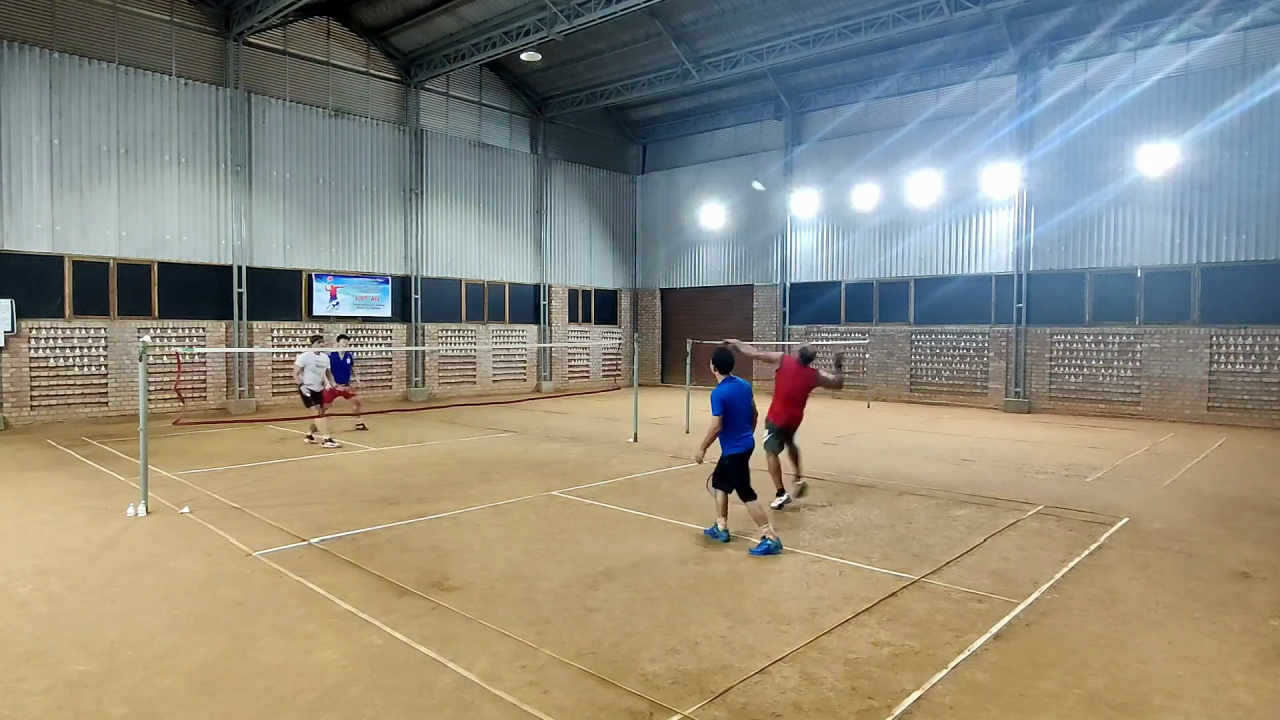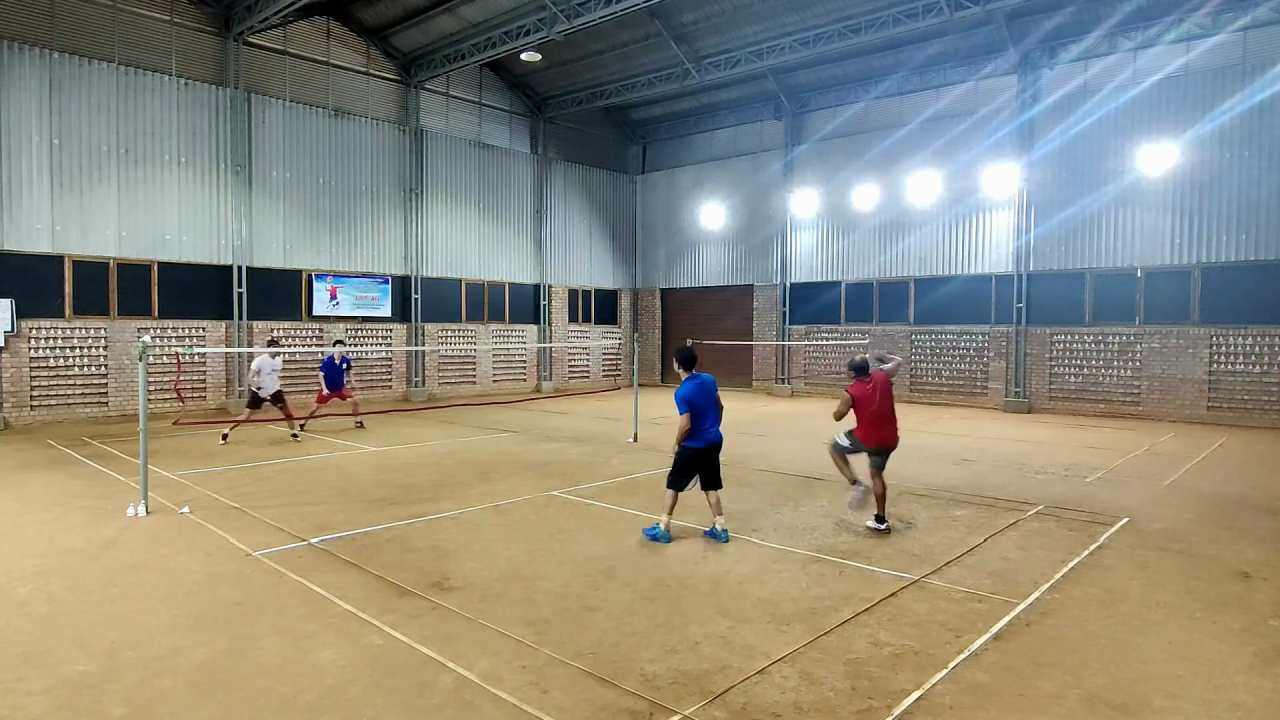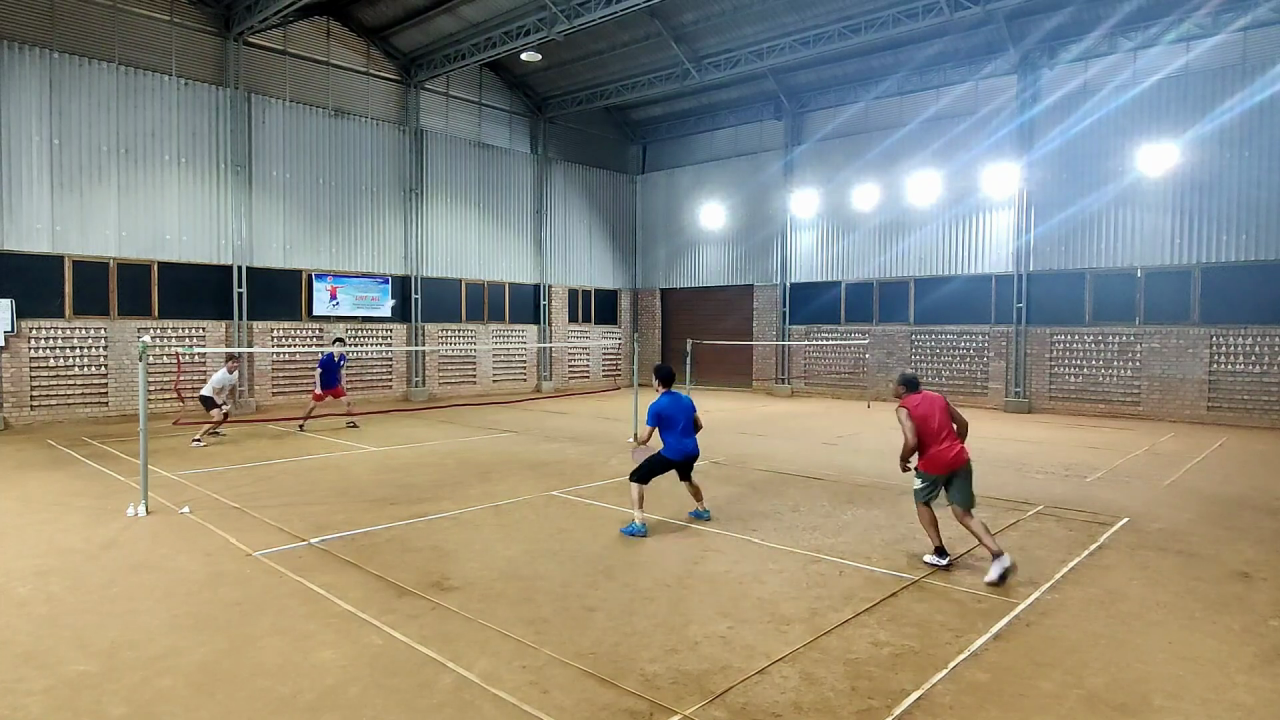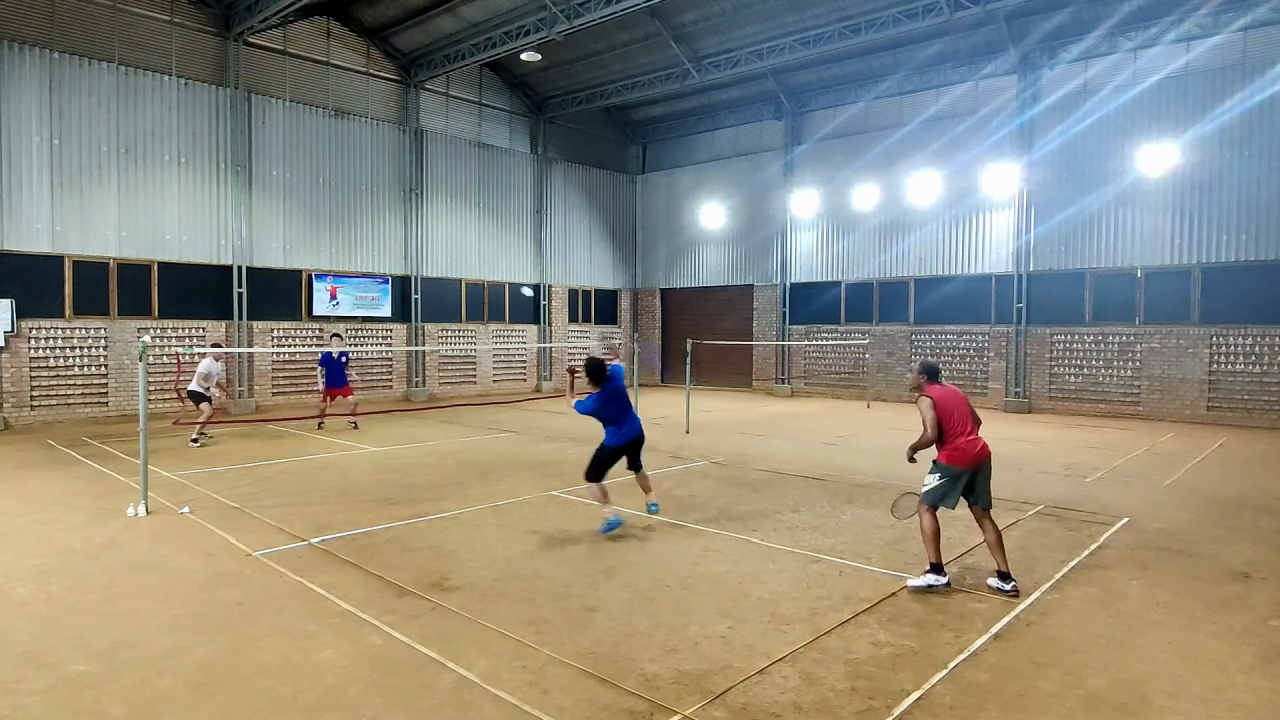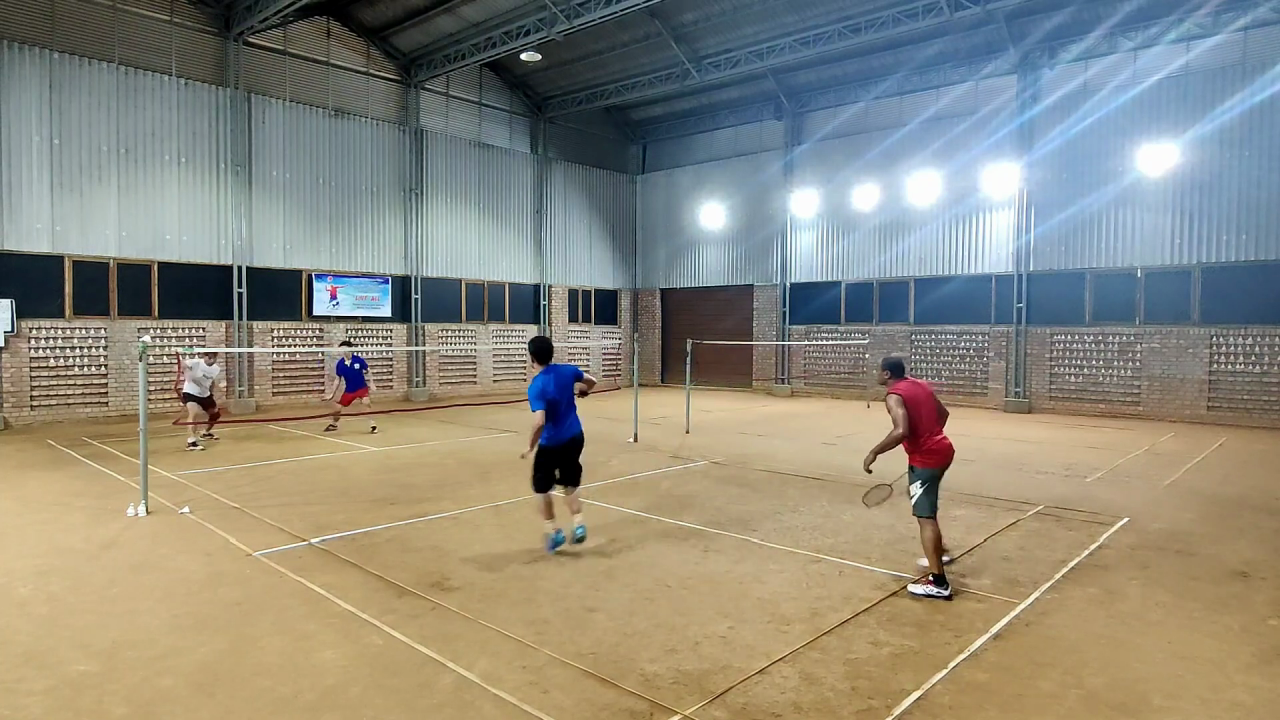
dt=0.4s
person 1, frame 1
left shoulder: (784, 360)
right shoulder: (815, 375)
left elbow: (751, 353)
right elbow: (838, 384)
left wrist: (736, 343)
right wrist: (838, 365)
left hip: (777, 417)
right hip: (796, 418)
left knee: (772, 453)
right knee: (791, 445)
left ankle: (781, 494)
right ankle: (799, 479)
person 1, frame 2
left shoulder: (851, 392)
right shoulder: (881, 375)
left elbow: (838, 416)
right elbow: (897, 361)
left wrist: (838, 409)
right wrist: (883, 356)
left hip: (867, 437)
right hip: (890, 439)
left knee: (835, 449)
right knee: (876, 474)
left ankle: (855, 484)
right ankle: (881, 520)
person 1, frame 3
left shoulder: (903, 408)
right shoulder: (937, 397)
left elbow: (911, 442)
right elbow: (962, 423)
left wrist: (903, 459)
left hip: (933, 463)
right hip: (959, 458)
left knee: (922, 503)
right knee: (964, 514)
left ankle: (940, 553)
right ankle: (999, 557)
person 1, frame 4
left shoulder: (925, 398)
right shoulder: (954, 391)
left elbow: (930, 435)
right elbow: (977, 422)
left wrist: (912, 449)
left hip: (954, 459)
right hip: (980, 454)
left knee: (926, 509)
right knee: (983, 515)
left ankle: (936, 572)
right ankle: (1005, 579)
person 1, frame 5
left shoulder: (894, 395)
right shoulder: (921, 385)
left elbow: (901, 431)
right elbow: (943, 413)
left wrist: (874, 453)
left hip: (925, 458)
right hip: (943, 450)
left knee: (925, 517)
right knee: (926, 508)
left ankle: (939, 583)
right ankle: (938, 553)
person 2, frame 1
left shoulder: (719, 393)
right shoulder: (744, 385)
left elbow: (716, 427)
right elbow: (754, 413)
left wrist: (702, 449)
left hip: (734, 449)
right hip: (744, 444)
left knee: (746, 494)
right knee: (719, 481)
left ankle: (770, 539)
right ankle: (721, 528)
person 2, frame 2
left shoulder: (682, 392)
right shoulder: (709, 380)
left elbow: (685, 425)
right elbow: (720, 407)
left wrist: (677, 444)
left hip: (694, 445)
right hip: (714, 440)
left knee: (674, 484)
right knee: (711, 485)
left ankle: (663, 528)
right ankle: (720, 528)
person 2, frame 3
left shoulder: (656, 407)
right shoulder: (686, 400)
left elbow: (646, 437)
right elbow: (699, 425)
left wrist: (637, 443)
left hip: (671, 454)
right hip: (692, 452)
left knee: (636, 479)
right knee: (686, 478)
left ankle: (639, 523)
right ankle: (702, 509)
person 2, frame 4
left shoulder: (589, 404)
right shoulder: (615, 379)
left elbow: (570, 400)
right elbow: (617, 362)
left wrist: (570, 378)
right wrist: (615, 357)
left hip: (615, 442)
right hip: (636, 434)
left knee: (592, 477)
right knee: (636, 468)
left ankle: (611, 516)
right ankle: (652, 502)
person 2, frame 5
left shoulder: (536, 387)
right shoulder: (567, 371)
left elbow: (539, 422)
right elbow: (592, 382)
left wrist: (530, 446)
right wrist: (583, 391)
left hip: (551, 443)
right hip: (575, 437)
left knee: (541, 489)
right knee: (570, 485)
left ankle: (554, 533)
right ankle: (578, 525)
